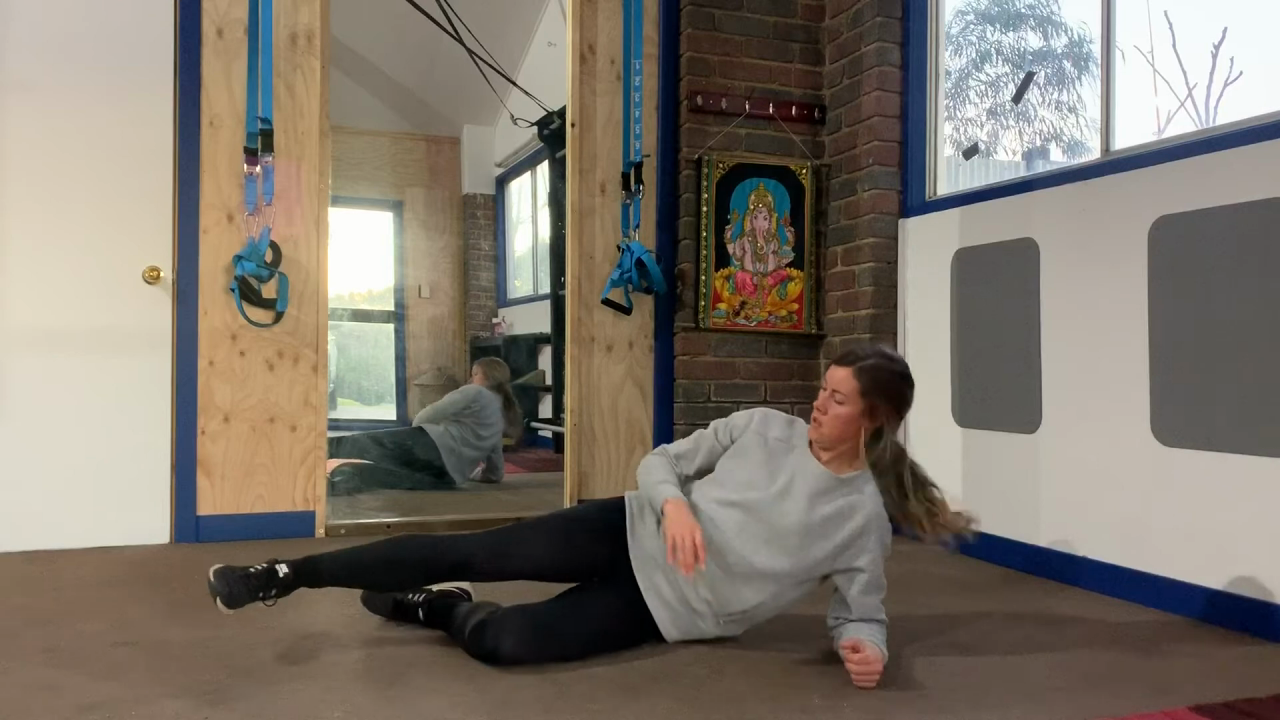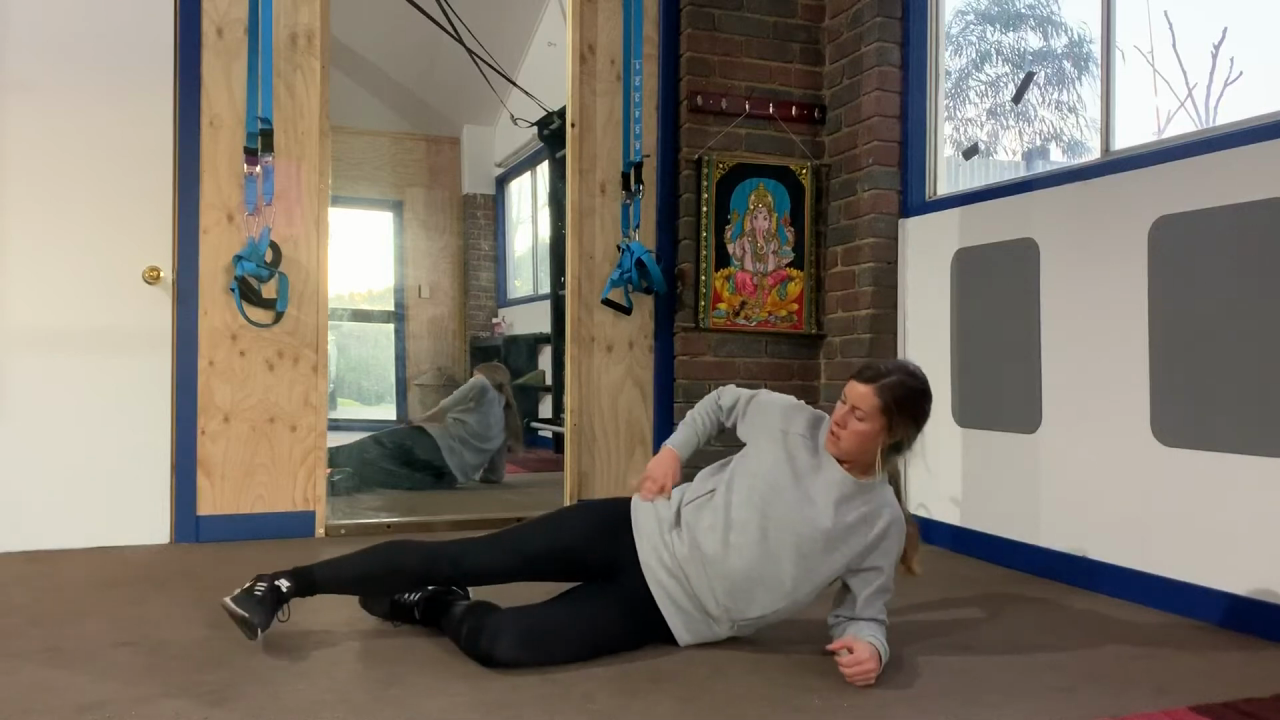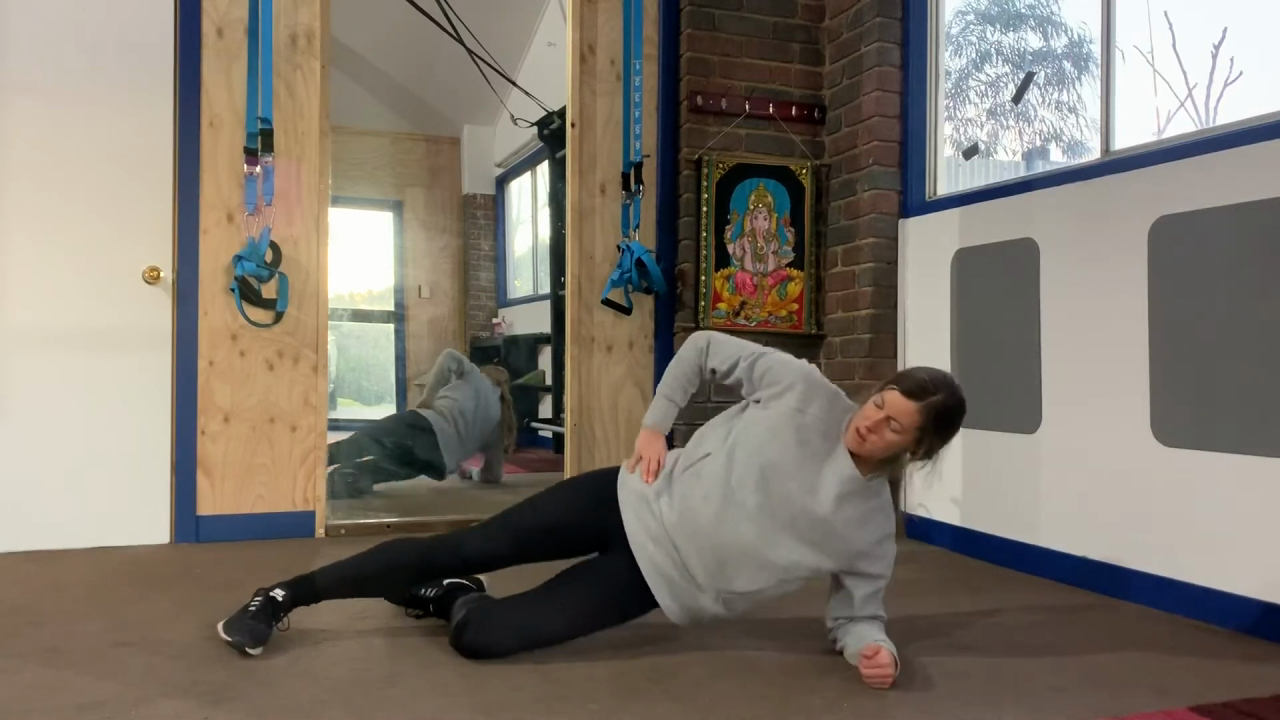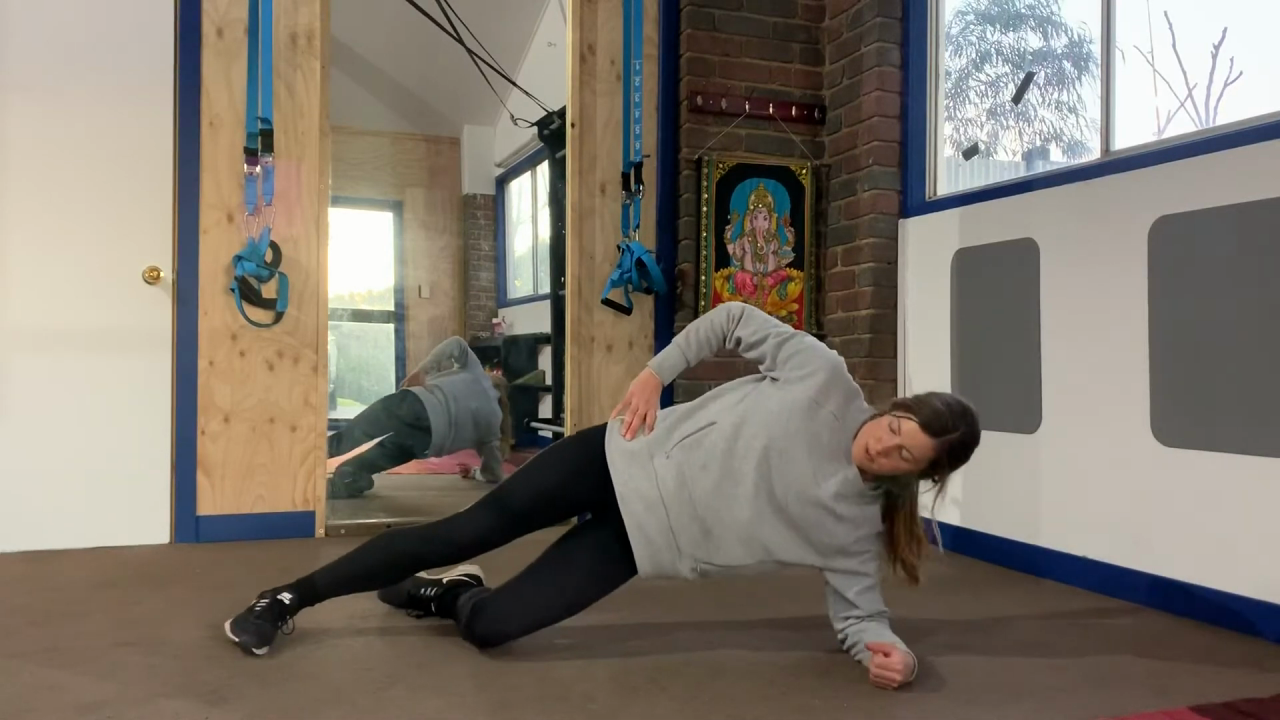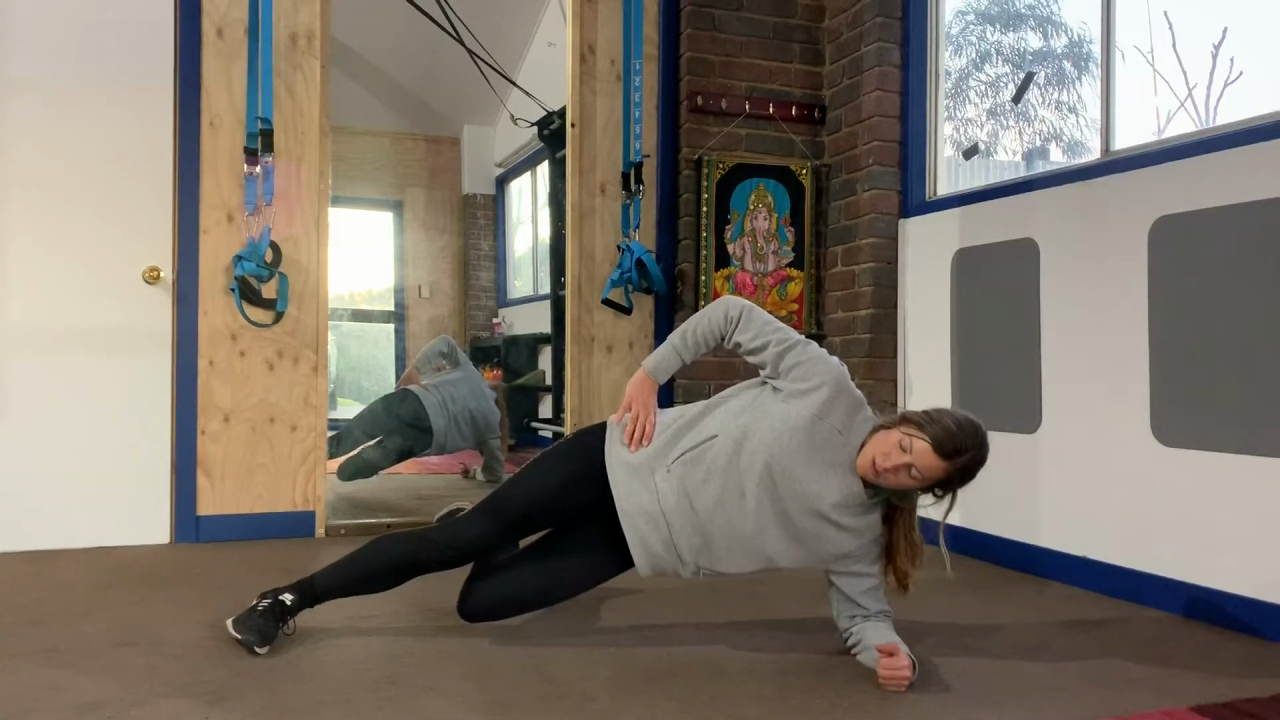
dt=1s
person 1, frame 1
left shoulder: (864, 518)
right shoulder: (765, 428)
left elbow: (860, 611)
right elbow: (662, 459)
left wrist: (867, 648)
right wrist: (673, 501)
left hip: (665, 610)
right hip: (631, 531)
left knee: (508, 640)
right knee: (468, 551)
left ankle: (443, 609)
right ankle: (286, 575)
person 1, frame 2
left shoulder: (879, 522)
right shoulder: (793, 422)
left elbow: (861, 611)
right elbow: (722, 401)
left wrist: (869, 647)
right wrist: (671, 452)
left hip: (670, 609)
right hip: (642, 533)
left knee: (504, 642)
right knee: (466, 555)
left ankle: (435, 608)
right ankle: (286, 584)
person 1, frame 3
left shoulder: (869, 525)
right shoulder: (806, 389)
left elbow: (856, 610)
right elbow: (704, 348)
left wrist: (875, 649)
right wrist: (653, 425)
left hip: (656, 573)
right hip: (632, 502)
left knee: (484, 637)
right knee: (465, 547)
left ankle: (450, 600)
right ankle: (284, 596)
person 1, frame 4
left shoulder: (855, 524)
right shoulder: (824, 375)
left elbow: (857, 609)
right elbow: (734, 318)
left wrist: (890, 651)
right wrist: (655, 372)
left hip: (642, 536)
right hip: (625, 460)
left knee: (491, 626)
right knee: (469, 529)
left ankle: (449, 593)
right ankle: (288, 598)
person 1, frame 5
left shoulder: (857, 529)
right shoulder: (827, 387)
left elbow: (861, 608)
right elbow: (732, 314)
left wrist: (890, 651)
right wrist: (649, 373)
left hip: (640, 537)
right hip: (622, 465)
left knee: (479, 604)
right knee: (463, 538)
left ankle: (496, 545)
right ankle: (288, 598)
person 2, frame 1
left shoulder: (476, 392)
right shoulder: (500, 425)
left elbow: (431, 414)
right elbow: (495, 474)
left wrist: (415, 427)
right wrist: (471, 472)
left hip: (430, 441)
right hip: (446, 474)
left knee: (357, 445)
right ankle: (349, 476)
person 2, frame 2
left shoulder: (486, 394)
right shoulder: (504, 428)
left elbow: (479, 383)
right elbow: (495, 476)
left wrist: (440, 410)
right wrist: (473, 472)
left hip: (431, 440)
right hip: (445, 473)
left knee: (362, 451)
right ankle: (348, 479)
person 2, frame 3
left shoulder: (475, 378)
right shoulder: (498, 418)
left elbow: (450, 356)
right elbow: (493, 475)
left wrist: (428, 396)
right wrist: (471, 472)
left hip: (424, 422)
right hip: (437, 456)
left knee: (354, 446)
right ankle: (346, 479)
person 2, frame 4
left shoulder: (475, 372)
right shoulder: (493, 418)
left elbow: (456, 344)
right elbow: (493, 475)
left wrist: (422, 371)
right wrist: (475, 472)
right hip: (422, 435)
left knee: (343, 440)
right ankle: (348, 476)
person 2, frame 5
left shoulder: (468, 372)
right shoulder: (490, 418)
left elbow: (444, 342)
right elbow: (494, 474)
left wrist: (414, 369)
right wrist: (477, 472)
right hip: (421, 431)
left knee: (339, 444)
right knee: (348, 470)
